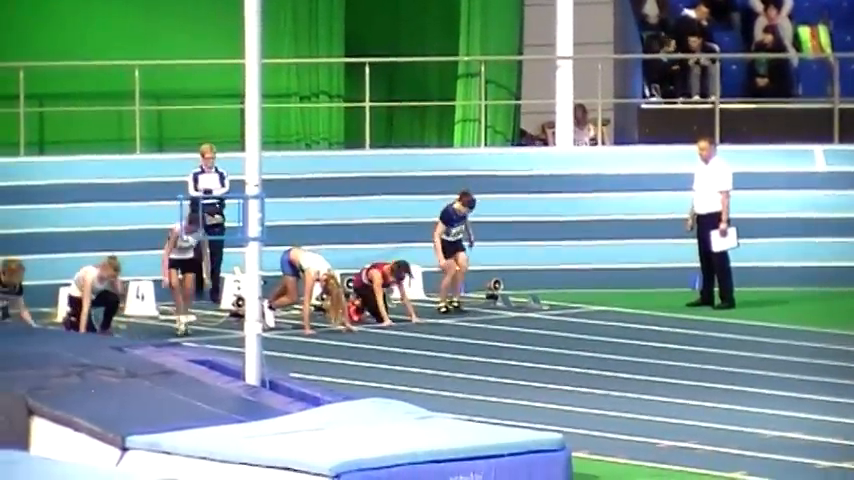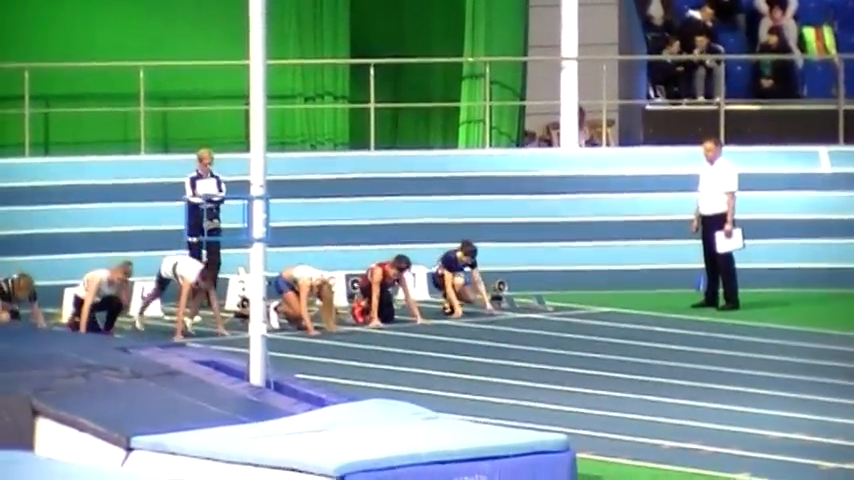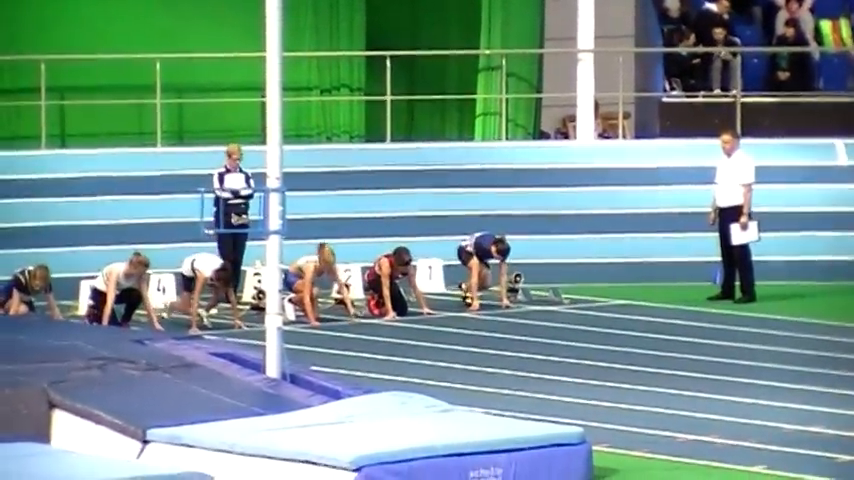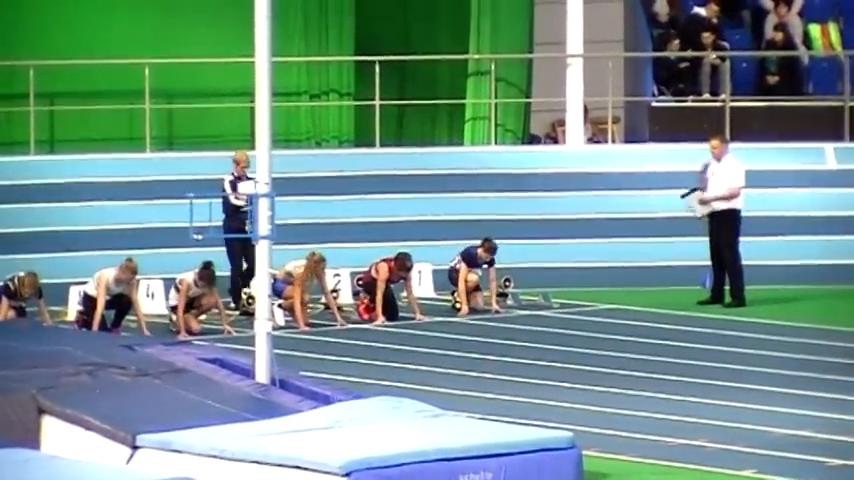
dt=0.7s
person 1, frame 1
left shoulder: (721, 168)
right shoulder: (699, 168)
left elbow: (725, 196)
left wrist: (724, 221)
right wrist: (691, 217)
left hip: (715, 218)
right hip: (702, 218)
left knee: (719, 260)
right knee: (705, 259)
left ankle: (727, 299)
right ankle: (706, 296)
person 1, frame 2
left shoulder: (726, 169)
right shoulder: (704, 170)
left elbow: (730, 197)
left wrist: (729, 222)
right wrist: (696, 218)
left hip: (720, 219)
right hip: (707, 220)
left knee: (724, 260)
right knee: (710, 261)
left ankle: (732, 300)
right ankle: (710, 298)
person 1, frame 3
left shoulder: (744, 161)
right shoulder: (722, 162)
left elbow: (748, 190)
left wrist: (745, 214)
right wrist: (713, 210)
left hip: (737, 211)
right hip: (724, 211)
left knee: (741, 252)
right knee: (726, 253)
left ankle: (748, 292)
right ankle: (727, 290)
person 1, frame 4
left shoulder: (734, 166)
right shoulder: (712, 166)
left elbow: (735, 191)
right elbow: (705, 190)
left wrist: (712, 197)
right wrist: (703, 173)
left hip: (729, 214)
right hip: (714, 215)
left knee: (730, 256)
right knee: (716, 256)
left ankle: (738, 297)
right ankle: (717, 294)
person 2, frame 1
left shoulder: (221, 174)
right shoulder: (194, 174)
left elbow: (226, 190)
right elbow: (192, 194)
left wrist: (208, 192)
right wrist: (215, 193)
left hip: (217, 218)
right hip: (199, 218)
left knee: (217, 256)
right knee: (198, 254)
left ankle: (215, 292)
right ankle: (198, 286)
person 2, frame 2
left shoulder: (217, 179)
right shoulder: (191, 179)
left elbow: (222, 195)
right elbow: (191, 199)
left wrist: (203, 198)
right wrist: (210, 199)
left hip: (213, 222)
right hip: (196, 224)
left knee: (215, 258)
right knee: (196, 259)
person 2, frame 3
left shoulder: (245, 174)
right shoulder: (219, 174)
left elbow: (251, 192)
right elbow: (219, 193)
left wrist: (231, 192)
right wrist: (240, 193)
left hip: (241, 219)
right hip: (224, 219)
left knee: (237, 258)
right knee: (226, 257)
left ankle: (233, 291)
person 2, frame 4
left shoulder: (251, 181)
right shoulder: (228, 182)
right elbow: (233, 202)
left wrist: (243, 198)
right wrist: (250, 200)
left hip: (248, 227)
right hip: (233, 228)
left knee: (254, 264)
right knee: (237, 266)
left ankle: (235, 290)
right ankle: (237, 302)
